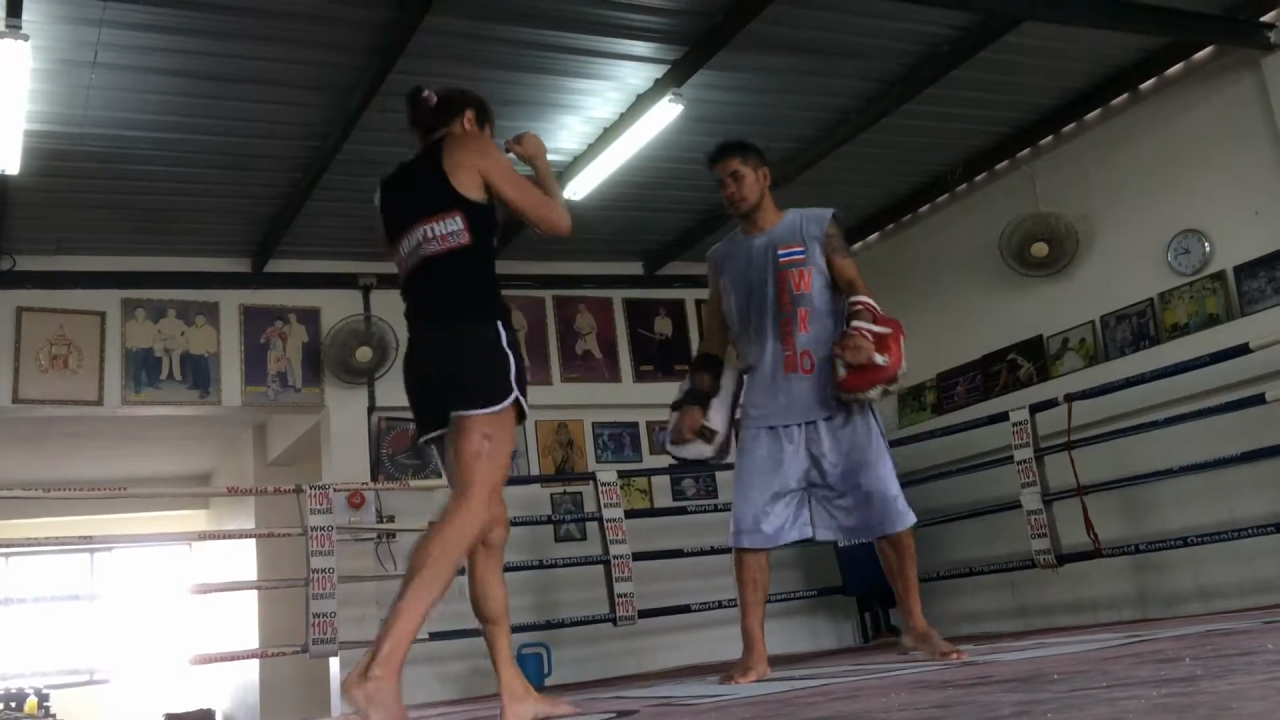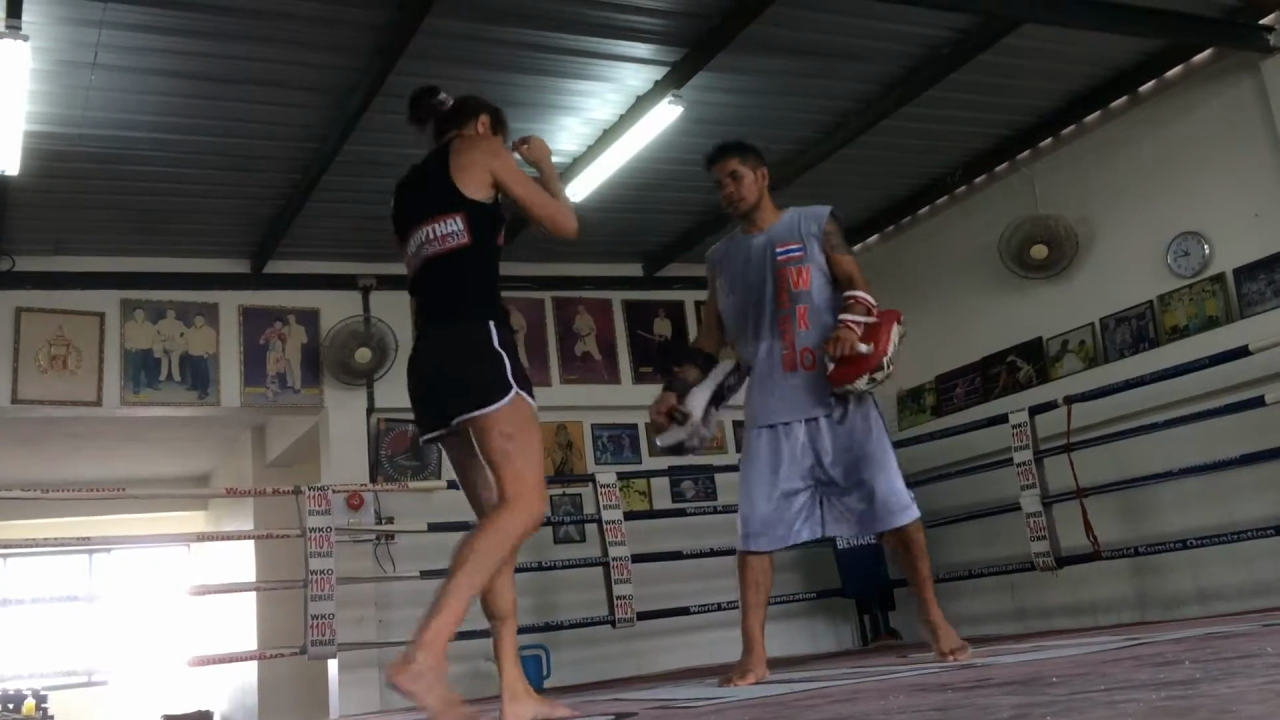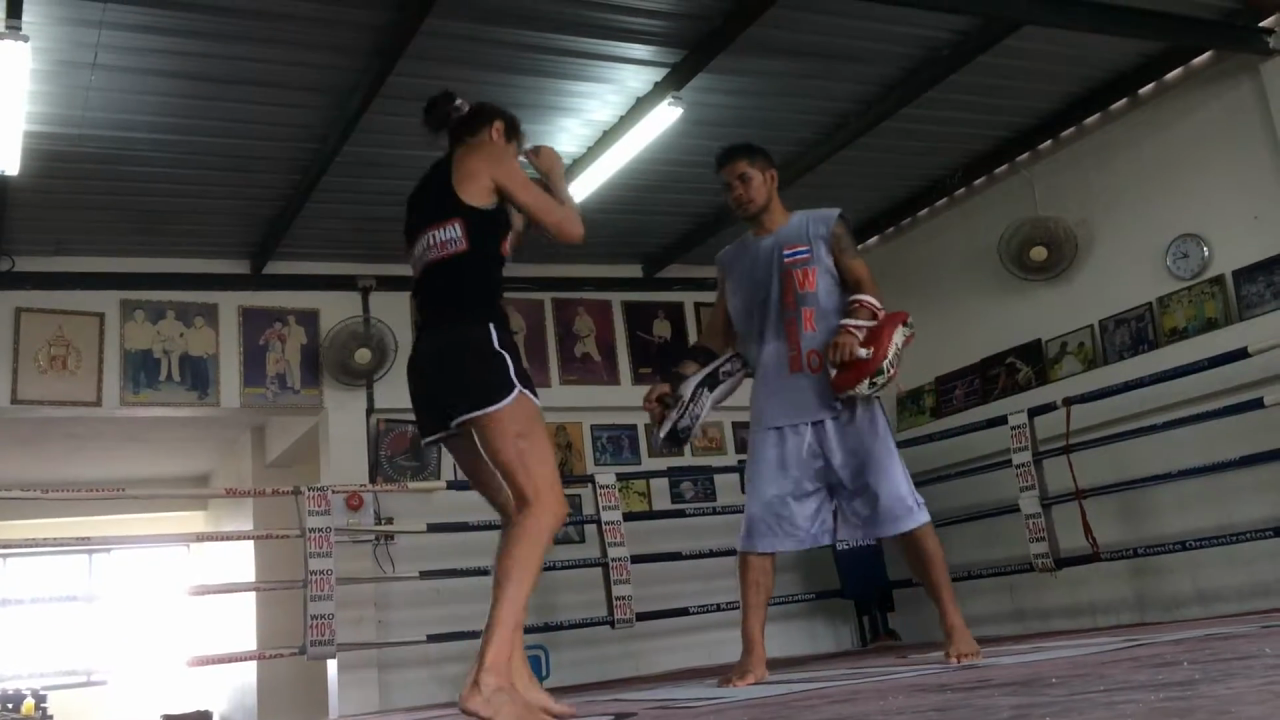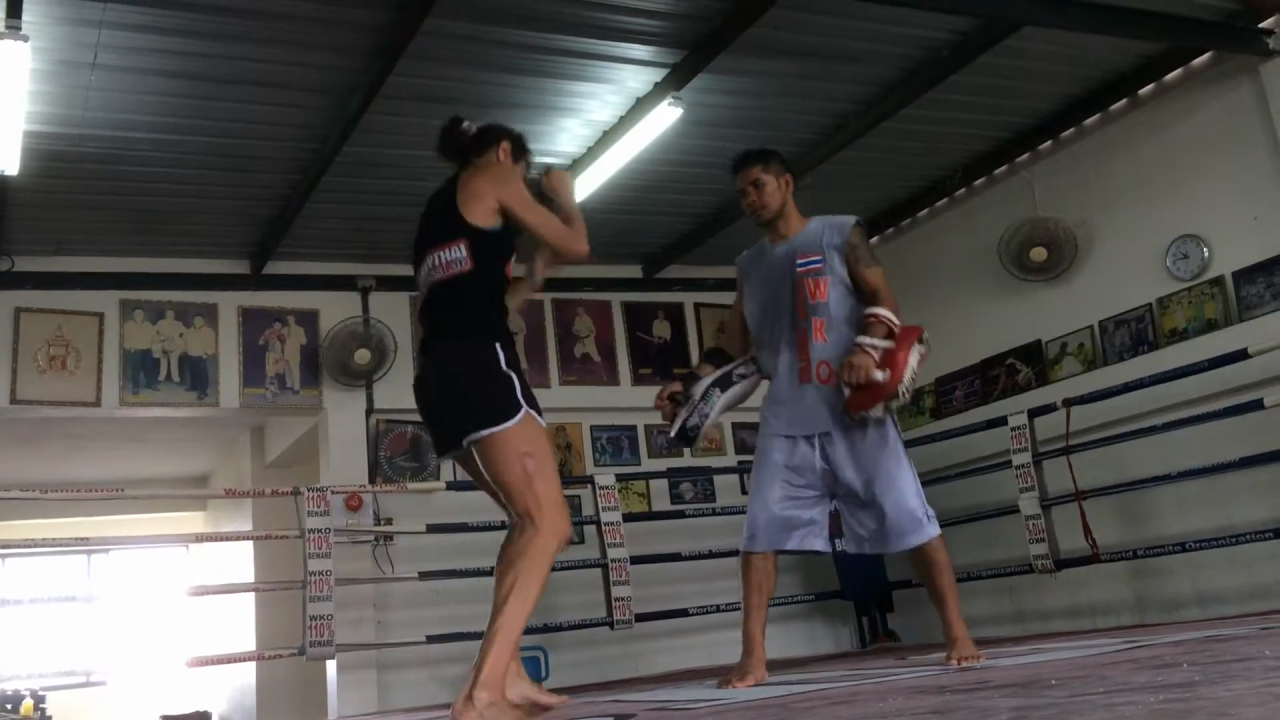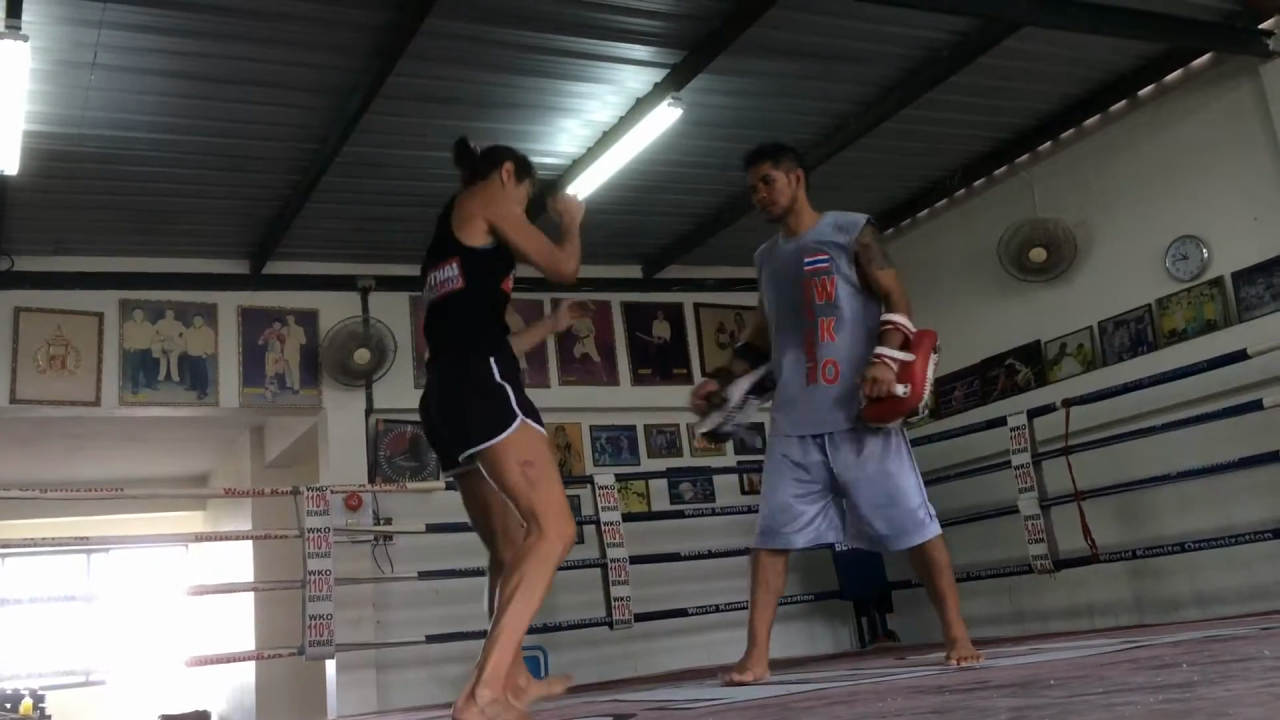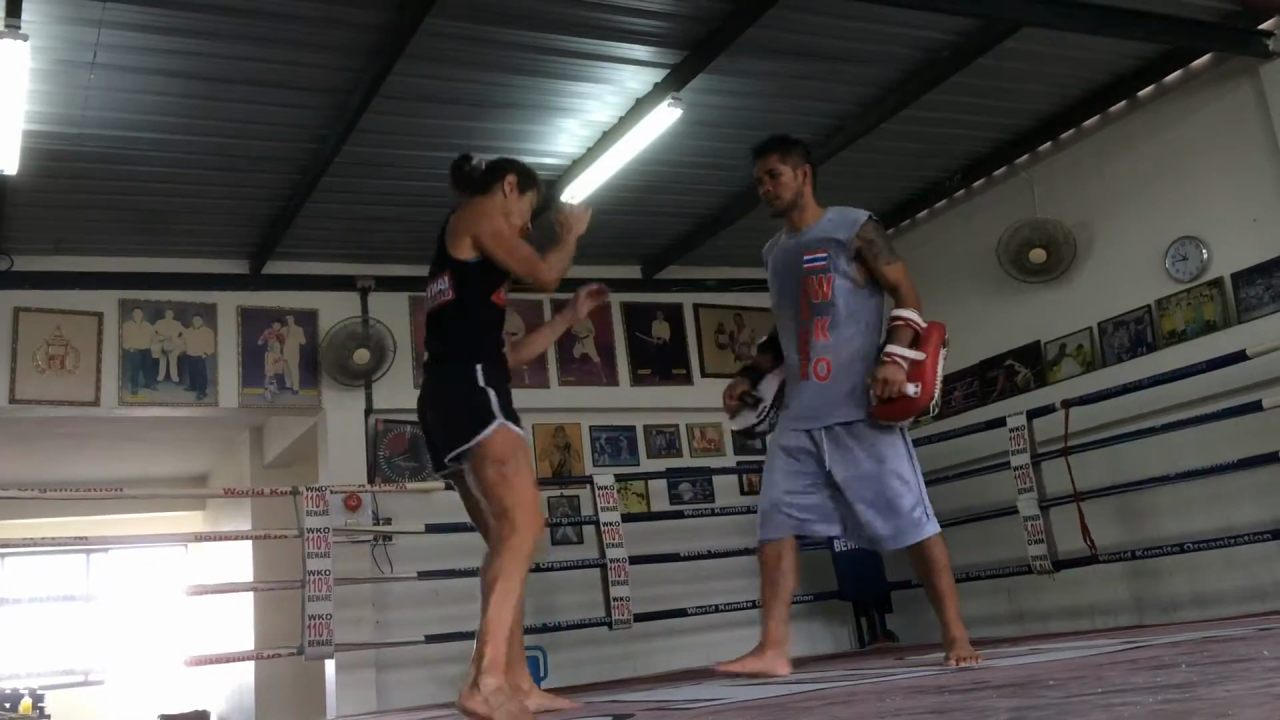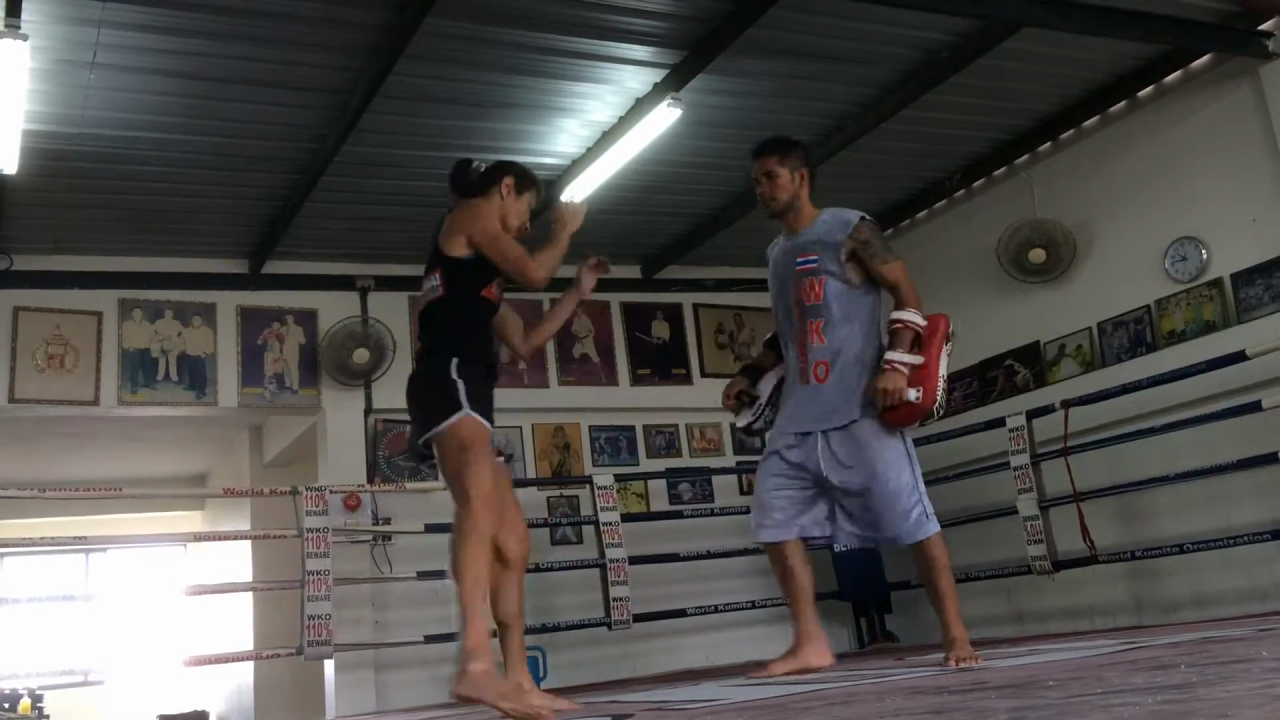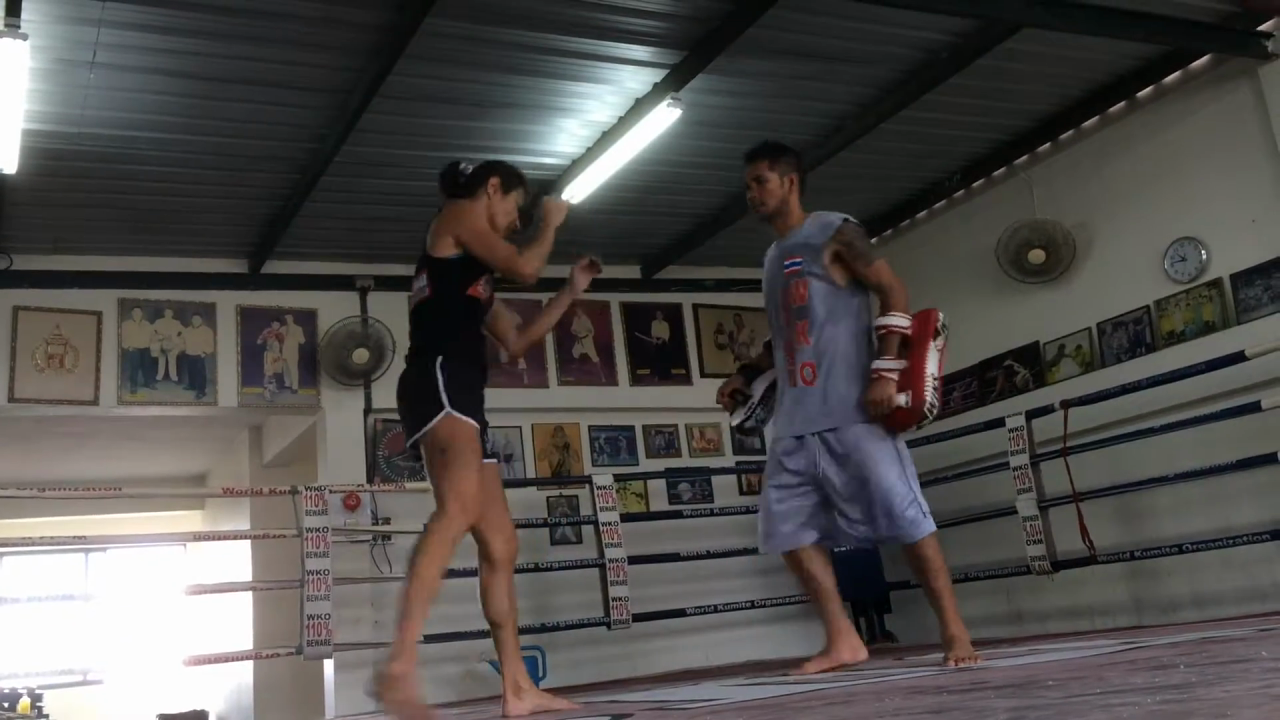
dt=0.1s
person 1, frame 1
left shoulder: (390, 188)
right shoulder: (470, 151)
right elbow: (557, 222)
right wrist: (539, 162)
left hip: (426, 358)
right hip: (479, 342)
left knee: (491, 527)
right knee: (474, 510)
person 1, frame 2
left shoulder: (407, 188)
right shoulder: (478, 151)
right elbow: (564, 225)
right wrist: (544, 165)
left hip: (429, 360)
right hip: (477, 345)
left knee: (503, 514)
right knee: (522, 505)
right ankle: (424, 657)
person 1, frame 3
left shoulder: (423, 194)
right shoulder: (485, 157)
right elbow: (571, 231)
right wrist: (553, 174)
left hip: (429, 363)
right hip: (478, 347)
left knee: (519, 509)
right knee: (545, 506)
person 1, frame 4
left shoulder: (436, 215)
right shoulder: (489, 176)
right elbow: (573, 247)
left wrist: (518, 287)
right wrist: (565, 198)
left hip: (439, 382)
right hip: (482, 371)
left knee: (528, 524)
right knee: (550, 524)
person 1, frame 5
left shoulder: (448, 241)
right shoulder: (485, 198)
right elbow: (562, 268)
left wrist: (548, 326)
right wrist: (569, 220)
left hip: (444, 399)
right hip: (482, 386)
left knee: (514, 541)
right knee: (554, 528)
person 1, frame 6
left shoulder: (479, 269)
right shoulder: (476, 214)
left elbow: (512, 355)
right elbow: (543, 276)
left wrist: (574, 314)
right wrist: (571, 231)
left hip: (457, 398)
right hip: (468, 389)
left knee: (509, 539)
right knee: (524, 523)
person 1, frame 7
left shoulder: (476, 267)
right shoulder: (471, 213)
left elbow: (522, 342)
right elbow: (533, 273)
left wrist: (578, 291)
right wrist: (564, 229)
left hip: (458, 390)
right hip: (451, 381)
left knee: (509, 546)
right knee: (482, 505)
right ankle: (475, 663)
person 1, frame 8
left shoulder: (476, 262)
right shoulder: (459, 214)
left elbow: (516, 339)
right elbow: (528, 267)
left wrist: (571, 293)
right wrist: (549, 225)
left hip: (458, 390)
right hip: (437, 383)
left knee: (499, 547)
right knee: (463, 507)
right ankle: (400, 665)
person 2, frame 1
left shoulder: (818, 226)
right shoulder: (722, 257)
left elbow: (856, 288)
right elbow: (714, 341)
left wrist: (858, 333)
right wrist: (692, 401)
left hip: (833, 398)
right hip: (767, 410)
left knee: (883, 507)
right knee: (751, 525)
left ankle: (916, 625)
right ankle: (753, 652)
person 2, frame 2
left shoulder: (816, 223)
right shoulder: (721, 258)
left elbow: (856, 283)
right elbow: (710, 339)
left wrist: (850, 325)
right wrist: (677, 390)
left hip: (836, 395)
right hip: (770, 408)
left knee: (891, 503)
right knee: (758, 526)
left ankle: (935, 621)
right ankle: (753, 654)
person 2, frame 3
left shoulder: (825, 226)
right shoulder: (732, 260)
left elbow: (865, 287)
right elbow: (716, 339)
left wrist: (852, 329)
right wrist: (674, 383)
left hip: (842, 398)
right hip: (776, 410)
left knee: (898, 506)
right knee: (761, 528)
left ankle: (954, 624)
right ankle: (753, 655)
person 2, frame 4
left shoulder: (842, 233)
right shoulder: (750, 264)
left elbow: (883, 298)
right elbow: (736, 341)
left wrist: (866, 347)
right wrist: (688, 385)
left hip: (852, 408)
right hip: (788, 420)
left knee: (908, 519)
right knee: (763, 531)
left ankle: (957, 634)
right ankle: (752, 658)
person 2, frame 5
left shoulder: (852, 232)
right shoulder: (767, 258)
left elbow: (897, 300)
right elbow: (760, 337)
left wrist: (885, 357)
right wrist: (720, 380)
left hip: (861, 411)
right hip: (795, 418)
left knee: (909, 517)
right knee: (773, 529)
left ankle: (957, 635)
right ankle: (756, 655)
person 2, frame 6
left shoulder: (855, 228)
right shoulder: (774, 251)
left elbow: (906, 294)
left wrist: (895, 357)
right wrist: (749, 376)
left hip: (859, 406)
right hip: (800, 413)
left knee: (907, 516)
right knee: (777, 518)
left ankle: (955, 634)
right ankle: (773, 646)
person 2, frame 7
left shoulder: (849, 229)
right shoulder: (777, 252)
left elbow: (907, 293)
left wrist: (895, 363)
right wrist: (750, 374)
left hip: (859, 407)
right hip: (797, 415)
left knee: (908, 515)
right knee: (775, 518)
left ankle: (956, 635)
right ankle: (810, 642)
person 2, frame 8
left shoulder: (835, 232)
right shoulder: (774, 254)
left elbow: (893, 294)
left wrist: (883, 373)
right wrist: (746, 375)
left hip: (850, 407)
right hip: (796, 417)
left knee: (904, 514)
right knee: (788, 528)
left ankle: (954, 633)
right ankle: (843, 639)
